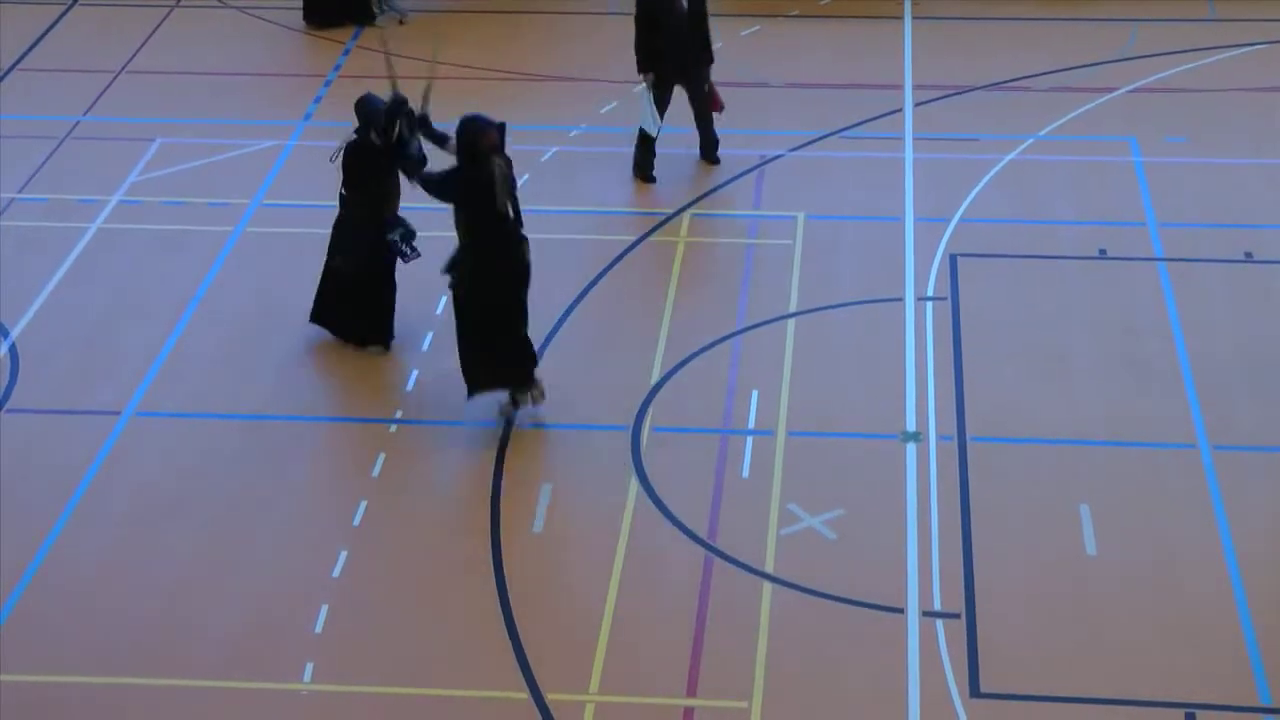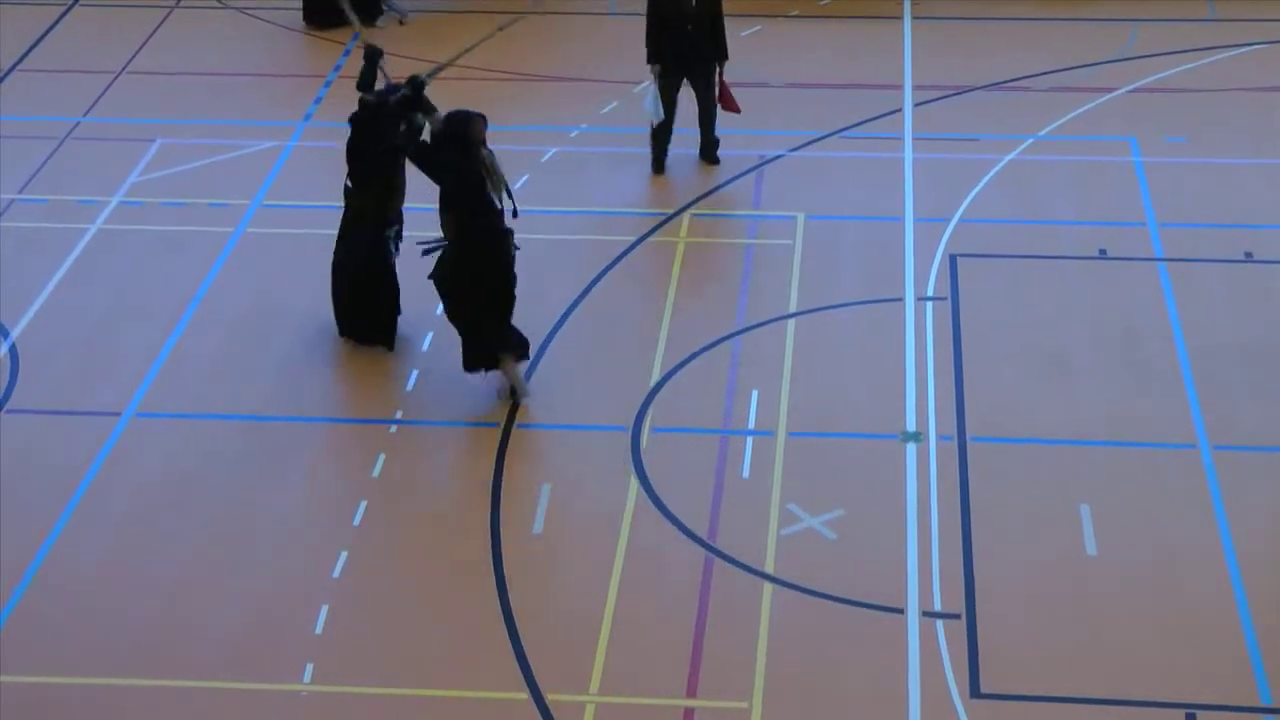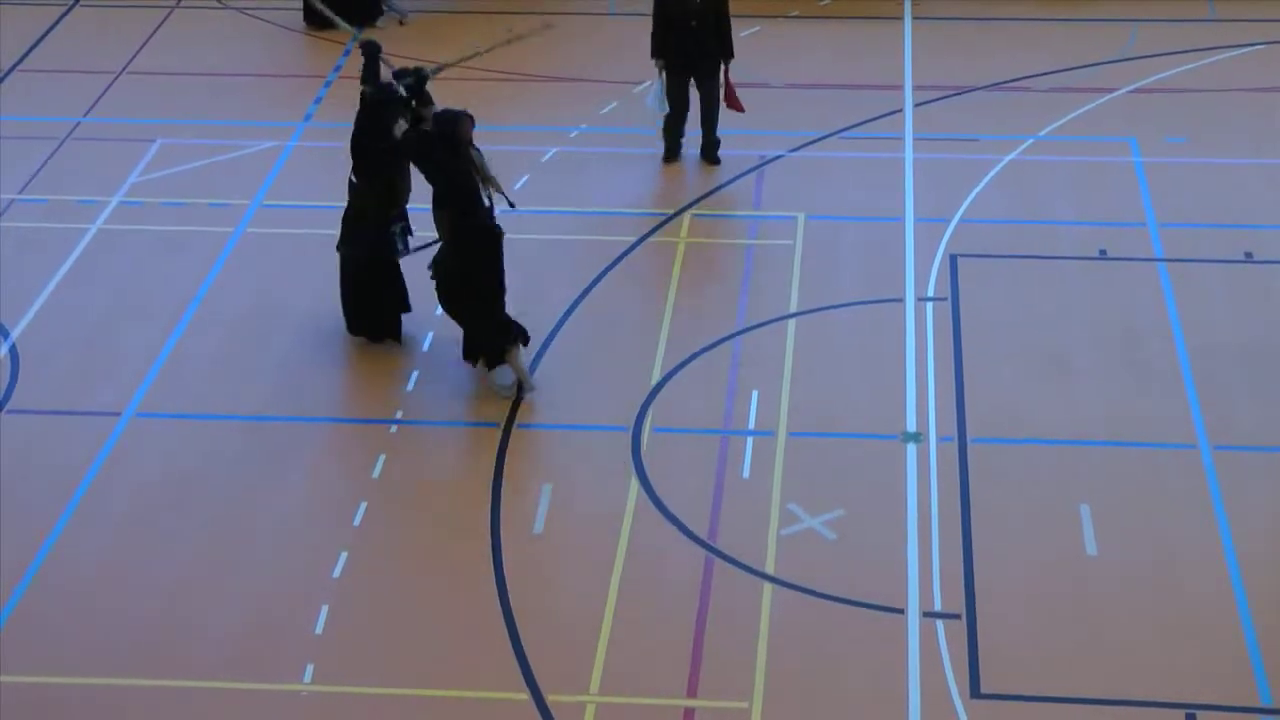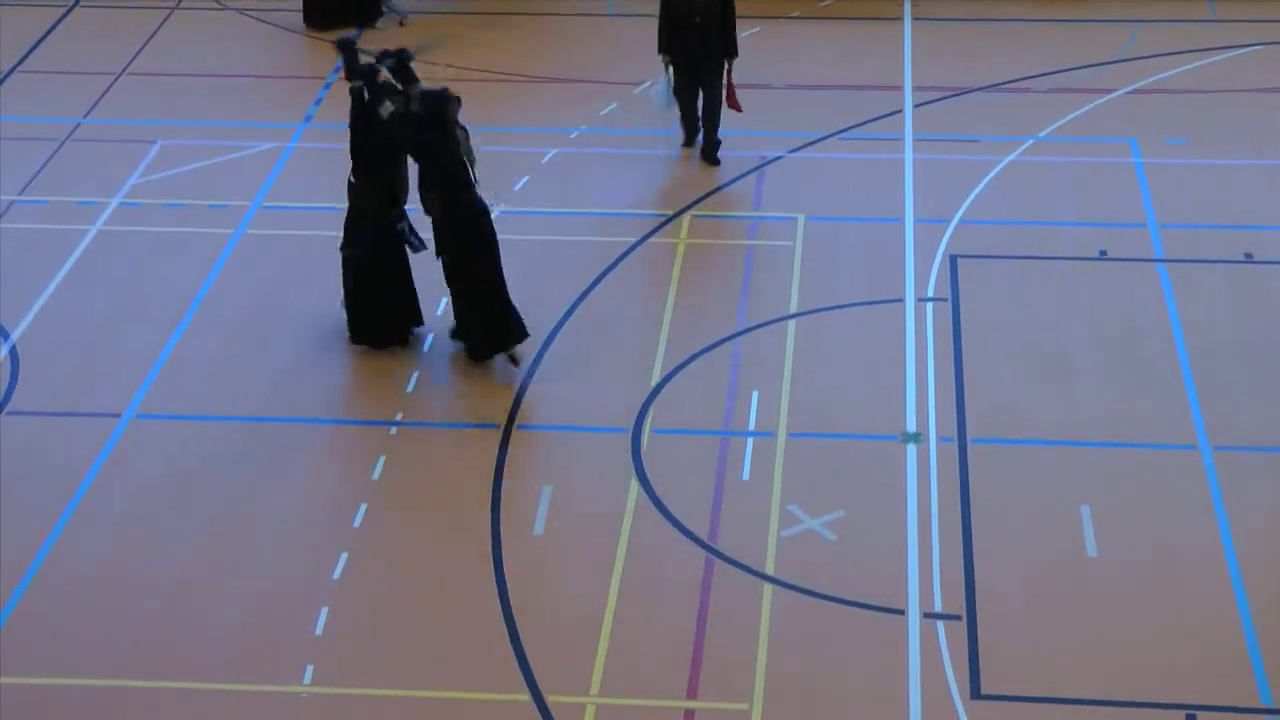
dt=0.1s
person 1, frame 1
left shoulder: (467, 178)
right shoulder: (499, 164)
left elbow: (433, 184)
right elbow: (458, 145)
right wrist: (429, 129)
left hip: (485, 261)
right hip: (512, 255)
left knee: (482, 327)
right knee: (508, 322)
left ankle: (521, 382)
right ankle: (519, 384)
person 1, frame 2
left shoulder: (453, 165)
right shoulder: (481, 156)
left elbow: (419, 150)
right elbow: (451, 140)
left hip: (472, 251)
right hip: (497, 245)
left knee: (469, 309)
right knee: (494, 309)
left ankle: (504, 357)
right ankle: (507, 357)
person 1, frame 3
left shoulder: (447, 165)
right shoulder: (466, 155)
right elbow: (441, 136)
left hip: (467, 250)
right hip: (485, 244)
left knee: (476, 309)
right knee: (485, 306)
left ankle: (511, 363)
person 1, frame 4
left shoulder: (435, 144)
right shoulder: (454, 133)
right elbow: (422, 97)
right wrist: (403, 71)
left hip: (457, 221)
right hip: (471, 215)
left knee: (473, 281)
right knee: (481, 275)
right ankle: (470, 329)
person 2, frame 1
right shoulder: (358, 152)
left elbow: (414, 164)
left hip: (380, 223)
right hip: (360, 227)
right knee: (369, 282)
right ankle: (367, 332)
person 2, frame 2
right shoulder: (366, 138)
left hip: (383, 217)
right hip: (365, 220)
left knee: (378, 272)
right knee: (367, 274)
right ankle: (371, 329)
person 2, frame 3
left shoulder: (393, 139)
right shoulder: (369, 138)
left hip: (386, 214)
right hip: (368, 218)
left knee: (383, 266)
right knee: (369, 270)
left ankle: (383, 322)
right ankle: (372, 324)
person 2, frame 4
right shoulder: (367, 137)
left hip: (387, 213)
right hip: (370, 217)
left knee: (392, 269)
right knee: (370, 272)
left ankle: (394, 326)
right ankle: (375, 330)
